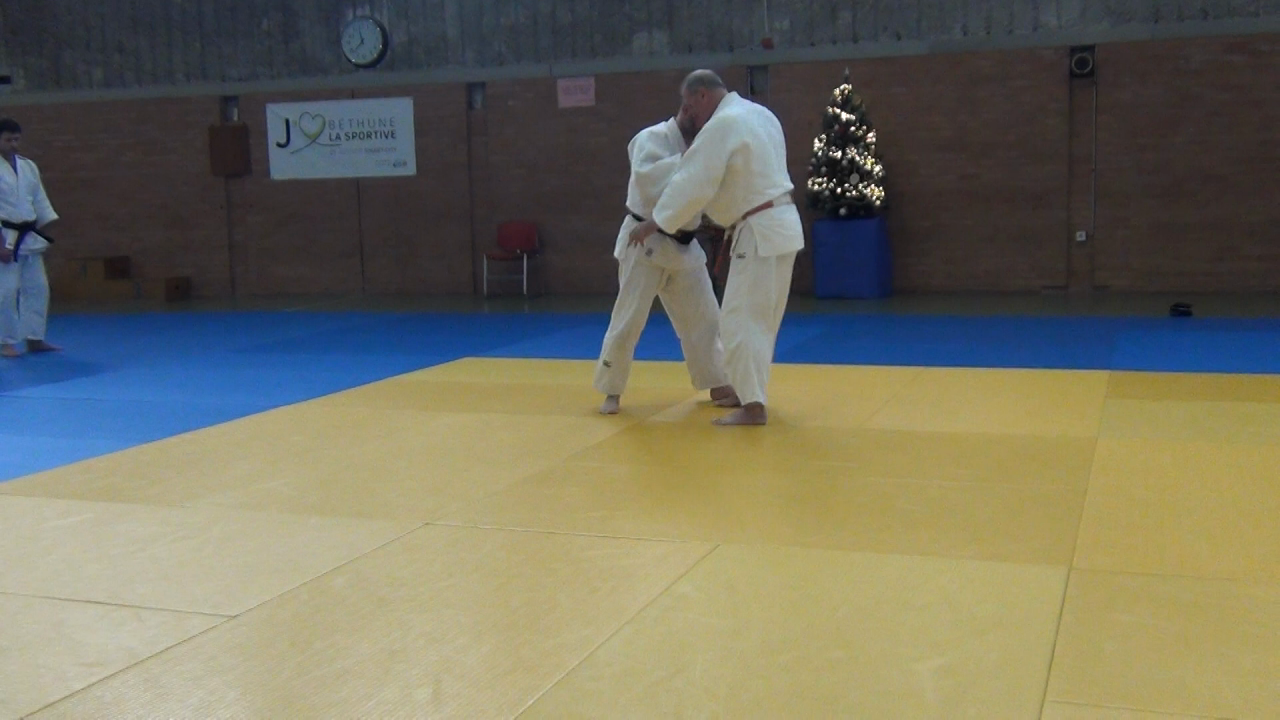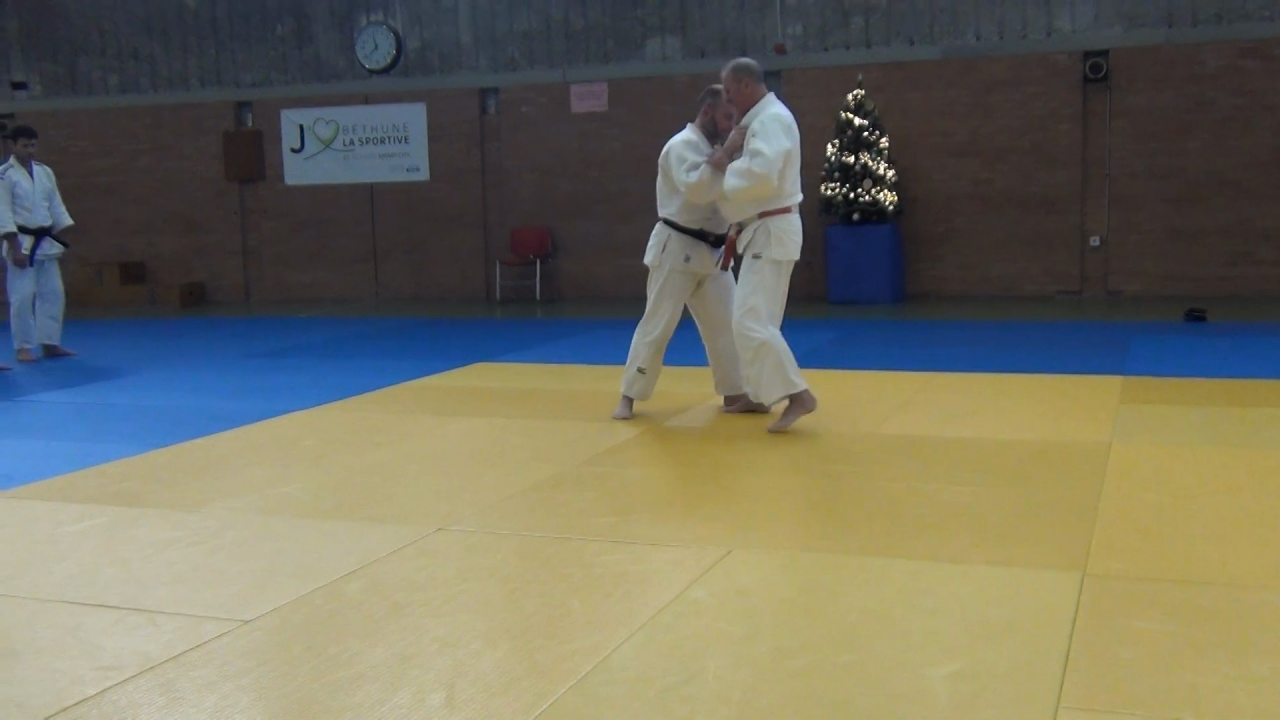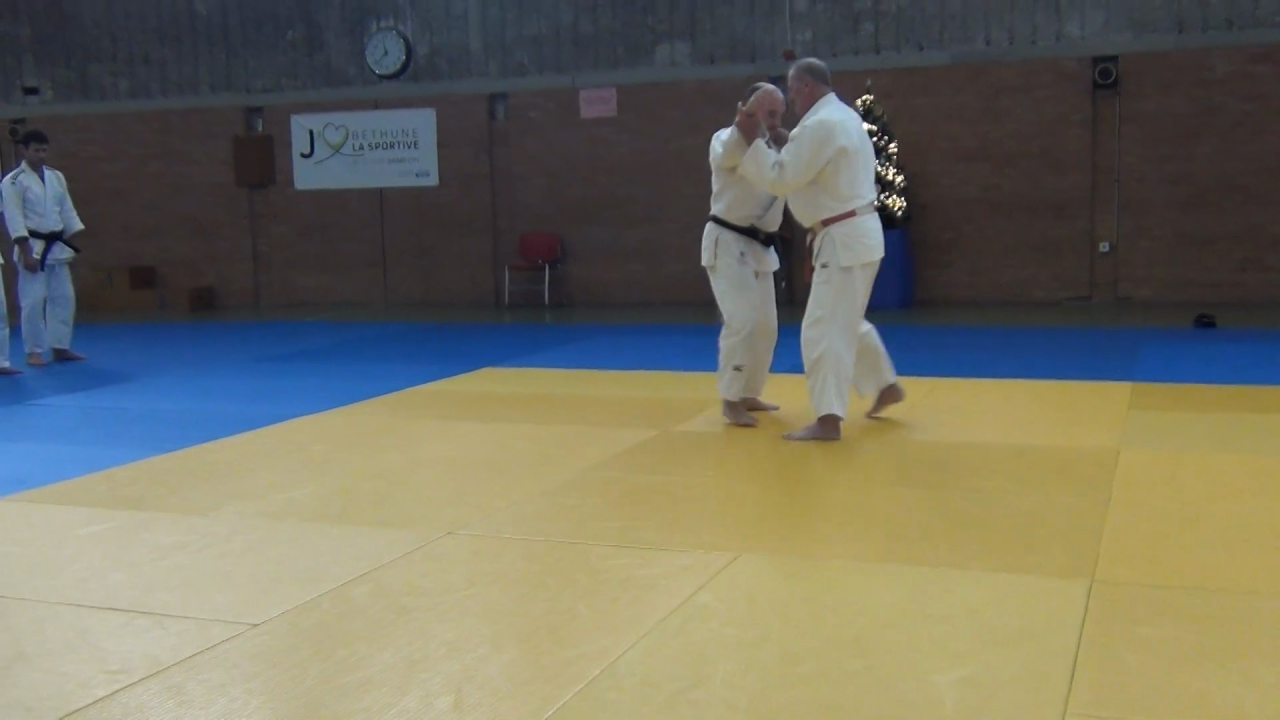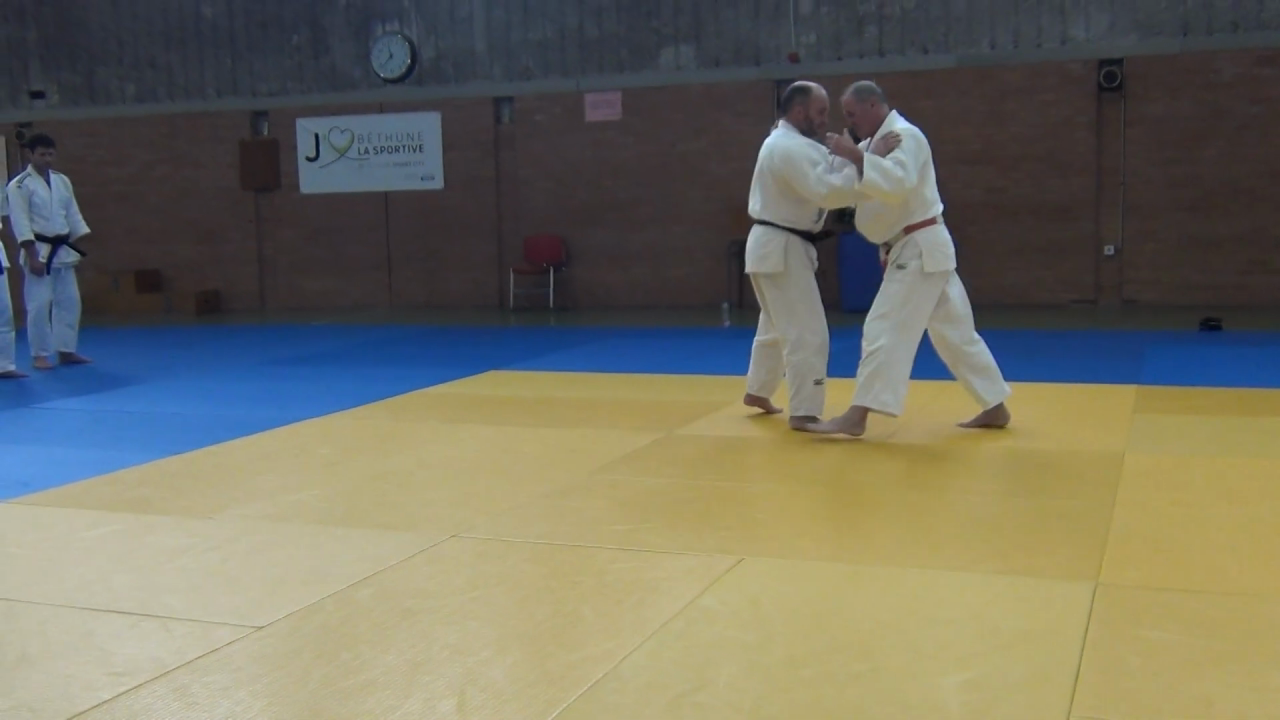
dt=0.4s
person 1, frame 1
left shoulder: (723, 124)
right shoulder: (760, 114)
left elbow: (693, 184)
left wrist: (654, 223)
left hip: (761, 231)
right hip: (777, 224)
left knee: (740, 319)
right knee: (759, 317)
left ankle: (752, 406)
right ankle: (750, 392)
person 1, frame 2
left shoulder: (771, 120)
right shoulder: (766, 118)
left elbow: (761, 175)
left wrist: (726, 165)
left hip: (770, 233)
right hip: (769, 230)
left knee: (750, 322)
right knee: (756, 318)
left ankle: (799, 396)
right ankle: (757, 395)
person 1, frame 3
left shoulder: (819, 125)
right shoulder: (844, 116)
left elbow: (780, 177)
left wrist: (753, 137)
left hip: (842, 238)
right hip: (861, 229)
left knee: (822, 329)
right knee: (850, 320)
left ankle: (828, 420)
right ankle: (887, 385)
person 1, frame 4
left shoulder: (904, 135)
right shoulder: (878, 140)
left elbow: (898, 184)
left wrist: (857, 155)
left hip: (920, 249)
right hip: (922, 248)
left knee: (885, 328)
right knee: (955, 331)
left ankle: (858, 415)
right ankle: (995, 406)
person 2, frame 1
right shoulder: (651, 140)
right elbow: (649, 178)
left hip: (683, 245)
right hip: (646, 242)
left knee: (703, 316)
right knee: (628, 319)
left ankle: (718, 386)
right ankle: (610, 390)
person 2, frame 2
left shoulder: (716, 148)
right shoulder: (682, 146)
right elbow: (695, 187)
right wrist: (726, 152)
left hip: (709, 250)
right hip: (675, 248)
left knee: (724, 323)
right knee: (658, 324)
left ankle: (734, 393)
right ankle: (629, 397)
person 2, frame 3
left shoulder: (773, 144)
right shoulder: (727, 139)
right elbow: (729, 151)
left hip: (758, 246)
right hip: (727, 244)
left knee: (762, 323)
right knee: (744, 320)
left ankle: (742, 395)
right ankle: (735, 401)
person 2, frame 4
left shoulder: (781, 141)
right shoulder: (793, 148)
left elbow: (827, 167)
right elbow: (830, 192)
left hip: (770, 244)
right hip: (782, 248)
left knee: (775, 325)
right knee: (806, 331)
left ankle: (757, 391)
right ankle: (803, 412)
person 3, frame 1
left shoulder: (29, 166)
left elbow: (40, 201)
left wrist: (49, 233)
left hip: (30, 237)
left knee: (37, 288)
left ankle: (34, 338)
person 3, frame 2
left shoulder: (45, 172)
left elbow: (56, 206)
left wrist: (64, 238)
left hip: (46, 242)
right hip: (22, 243)
left knee: (53, 293)
right knee: (22, 296)
left ankle: (50, 343)
right ankle: (23, 347)
person 3, frame 3
left shoulder: (56, 177)
left elbow: (67, 211)
left wrist: (75, 243)
right wrist: (27, 252)
left hip: (57, 247)
right hip: (33, 247)
left knee: (64, 298)
right knee: (33, 300)
left ankle: (61, 347)
right ankle: (34, 351)
person 3, frame 4
left shoulder: (62, 181)
right shoulder: (20, 185)
left elbow: (73, 215)
right elbow: (21, 224)
left wrist: (80, 247)
right wrist: (33, 257)
left hip: (63, 251)
right hip: (39, 251)
left knee: (70, 301)
right knee: (39, 304)
left ankle: (67, 351)
right ankle: (40, 354)
